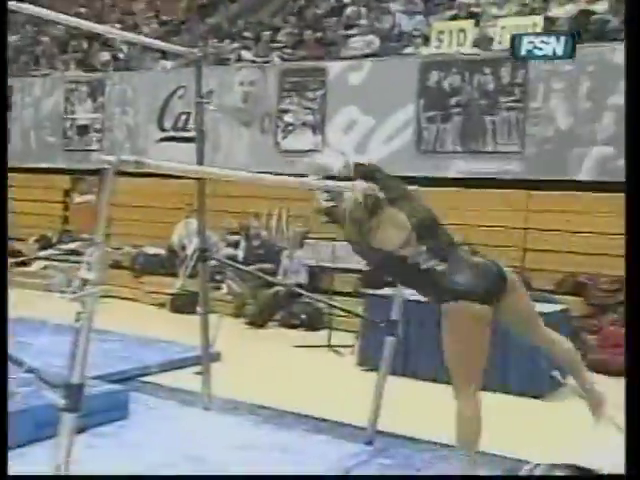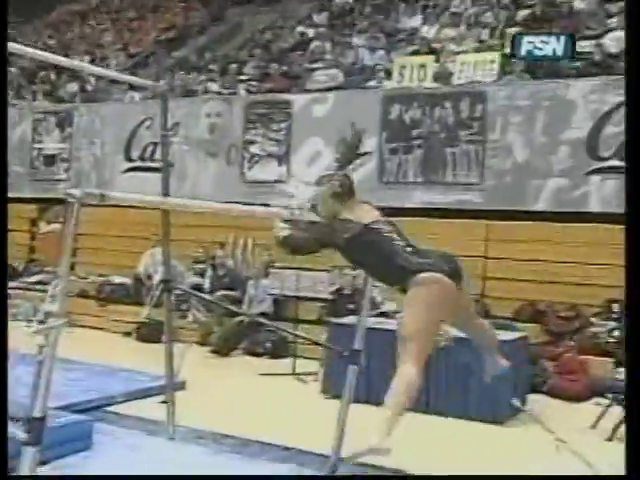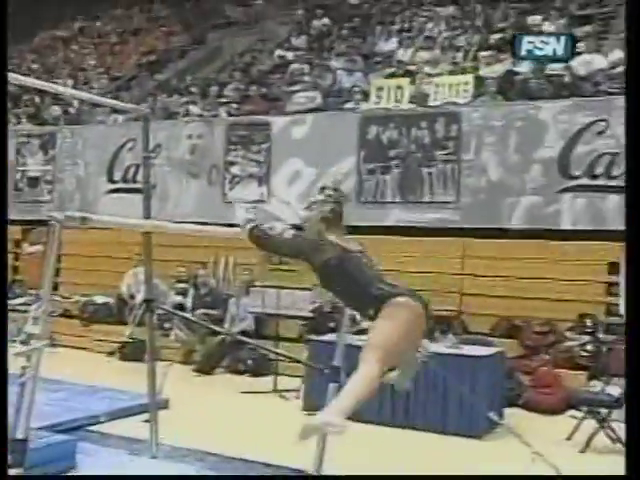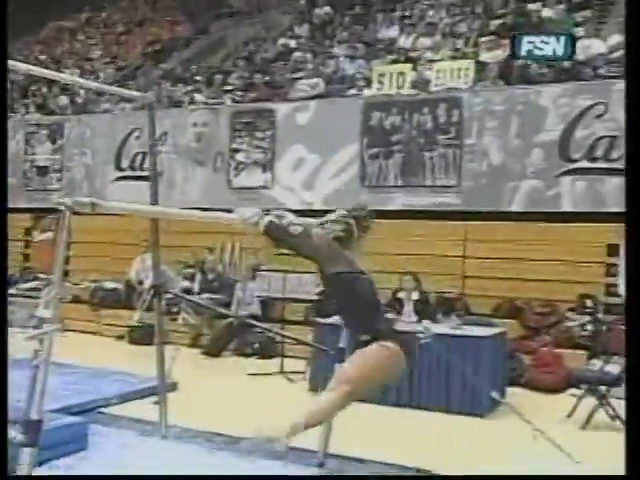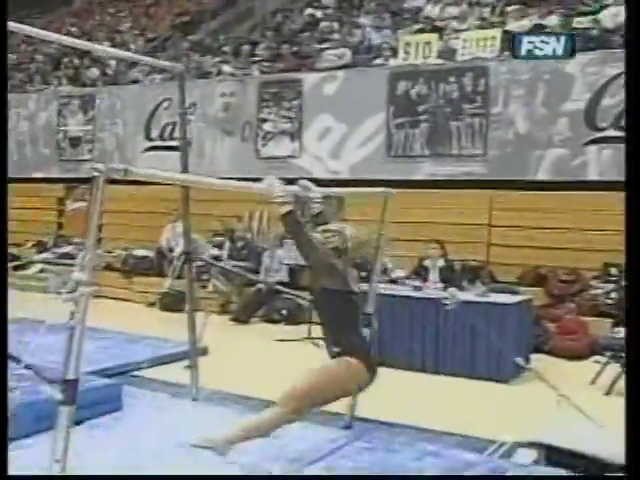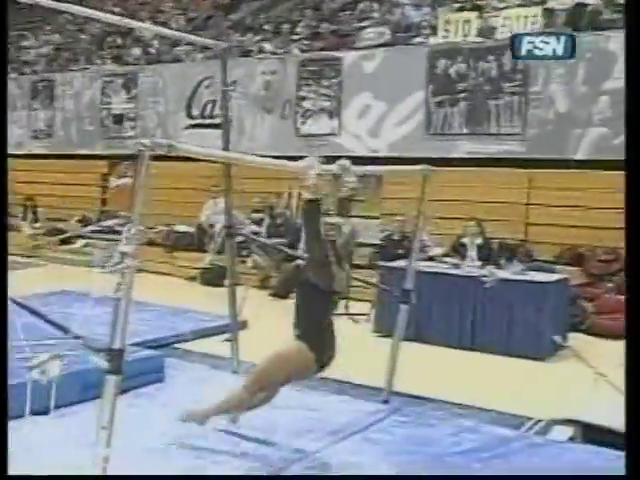
dt=0.2s
person 1, frame 1
left shoulder: (372, 249)
right shoulder: (411, 211)
left wrist: (328, 207)
left hip: (461, 302)
right hip: (492, 276)
left knee: (466, 392)
right knee: (540, 334)
left ankle: (468, 467)
right ankle: (590, 388)
person 1, frame 2
left shoulder: (339, 228)
right shoulder: (367, 210)
left elbow: (295, 245)
left wrist: (283, 233)
left hip: (427, 282)
right hip: (444, 264)
left knee: (408, 363)
right knee: (471, 323)
left ankle: (382, 435)
right ankle: (494, 360)
person 1, frame 3
left shoulder: (319, 245)
right shoulder: (344, 241)
left elbow: (270, 243)
left wrist: (249, 225)
left hip: (400, 309)
right hip: (407, 304)
left knee: (371, 363)
left ankle: (333, 416)
right ankle: (404, 374)
person 1, frame 4
left shoulder: (335, 258)
right shoulder: (343, 255)
left elbow: (294, 242)
right elbow: (306, 241)
left wrist: (259, 219)
right wrist: (279, 219)
left hip: (385, 347)
right hip: (381, 343)
left knee: (339, 388)
left ankle: (286, 430)
person 1, frame 5
left shoulder: (329, 272)
right shoulder: (342, 271)
left elbow: (304, 242)
right elbow: (334, 236)
left wrist: (285, 206)
right wrist: (315, 203)
left hip: (354, 364)
right hip: (356, 359)
left knee: (290, 402)
right knee: (297, 403)
left ankle: (228, 439)
person 1, frame 6
left shoulder: (320, 268)
right shoulder: (339, 265)
left elbow: (313, 231)
right elbow: (340, 232)
left hip: (312, 348)
right hip: (321, 346)
left knee: (254, 384)
right knee: (270, 386)
left ankle: (205, 413)
right ankle: (236, 408)
